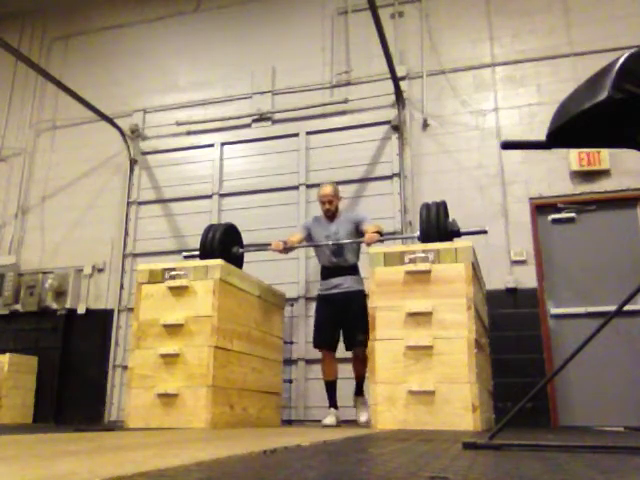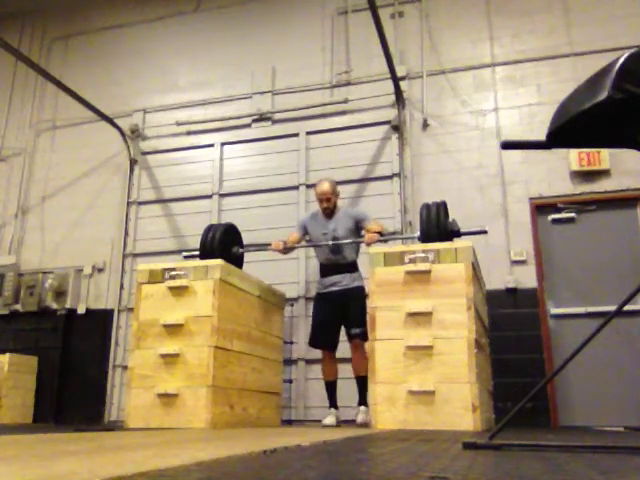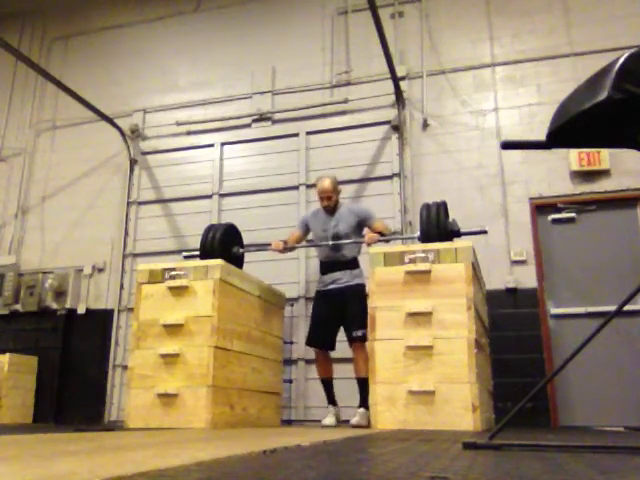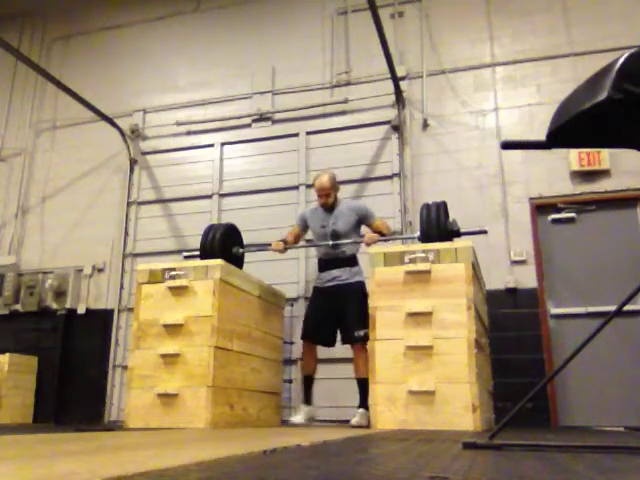
dt=0.2s
person 1, frame 1
left shoulder: (353, 219)
right shoulder: (312, 224)
left elbow: (374, 229)
right elbow: (293, 241)
left wrist: (374, 234)
right wrist: (283, 245)
left hip: (352, 290)
right hip: (326, 293)
left knee: (358, 348)
right knee: (327, 350)
left ankle: (359, 395)
right ankle: (333, 408)
person 1, frame 2
left shoulder: (353, 215)
right shoulder: (309, 220)
left elbow: (379, 229)
right elbow: (292, 242)
left wrist: (374, 234)
right wrist: (282, 245)
left hip: (351, 287)
right hip: (325, 290)
left knee: (357, 341)
right knee: (326, 349)
left ankle: (363, 405)
right ankle: (333, 408)
person 1, frame 3
left shoulder: (356, 211)
right shoulder: (310, 218)
left elbow: (385, 230)
right elbow: (294, 239)
left wrist: (376, 235)
right wrist: (283, 244)
left hip: (351, 285)
right hip: (324, 288)
left knee: (357, 343)
right knee: (318, 346)
left ankle: (363, 407)
right ankle: (332, 405)
person 1, frame 4
left shoulder: (355, 209)
right shoulder: (309, 214)
left elbow: (385, 229)
right elbow: (294, 236)
left wrist: (376, 235)
right wrist: (283, 243)
left hip: (350, 283)
right hip: (322, 285)
left knee: (358, 343)
right knee: (308, 341)
left ankle: (363, 408)
right ankle: (306, 404)
